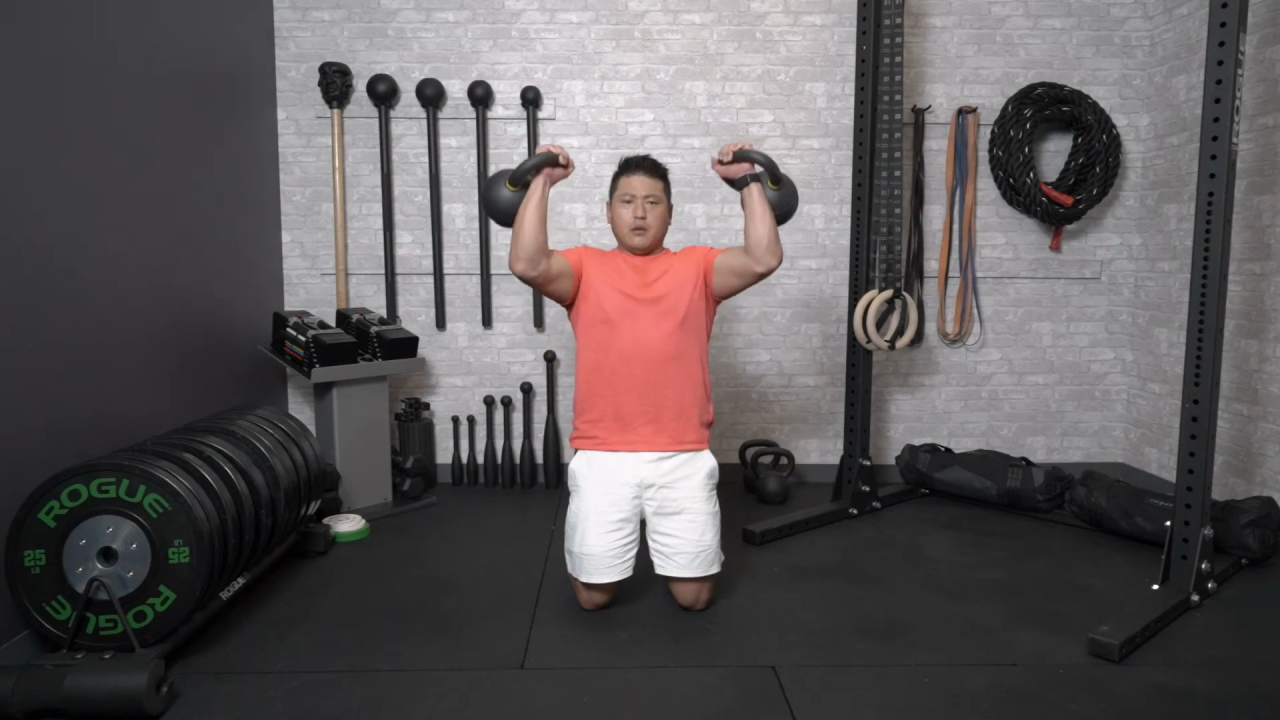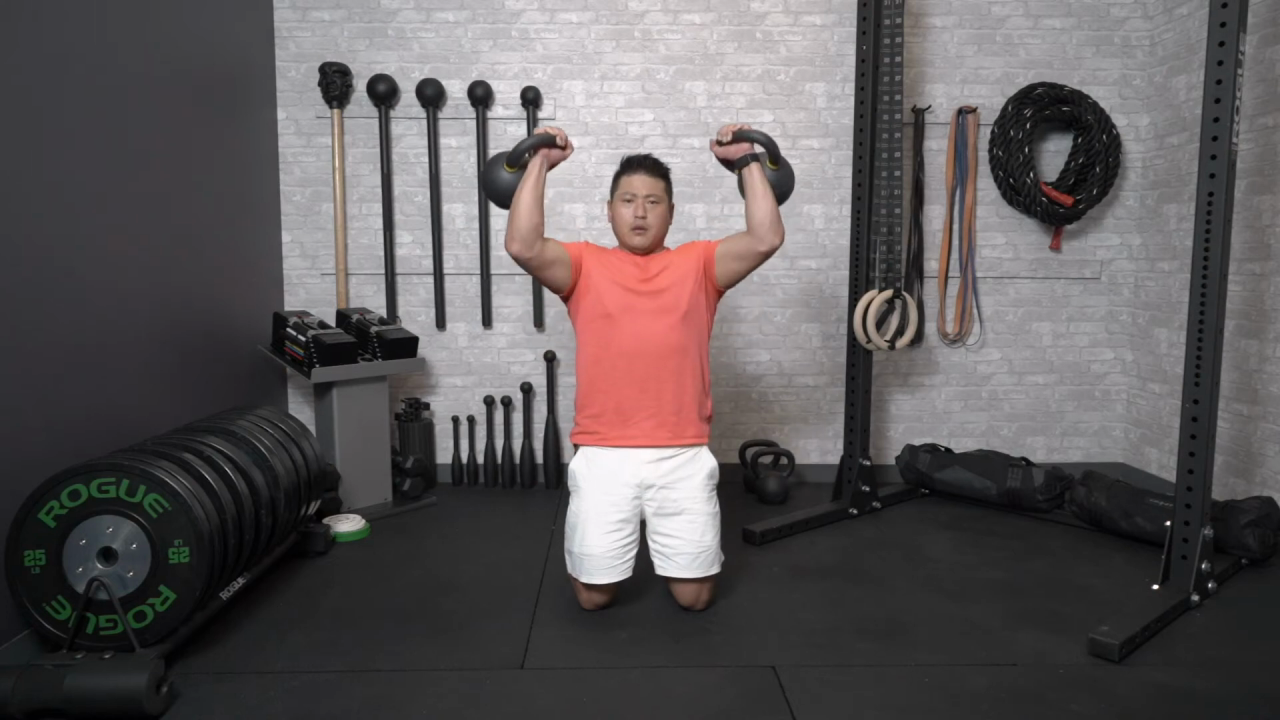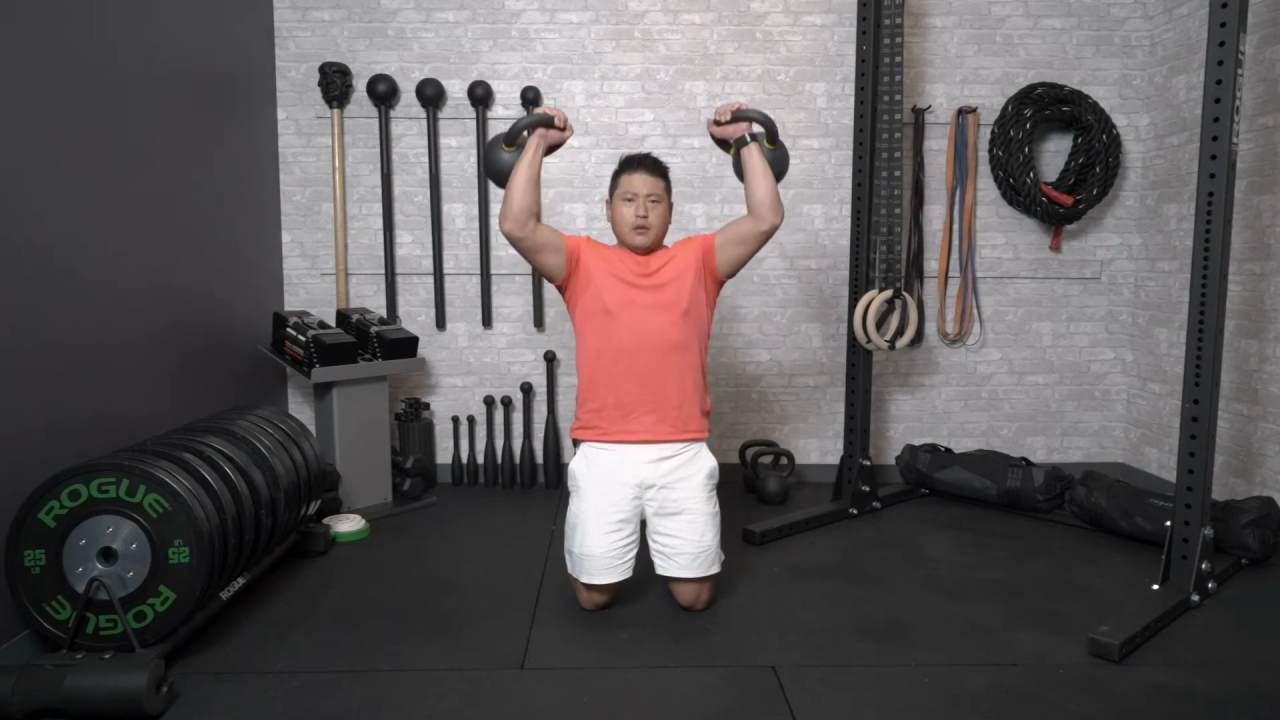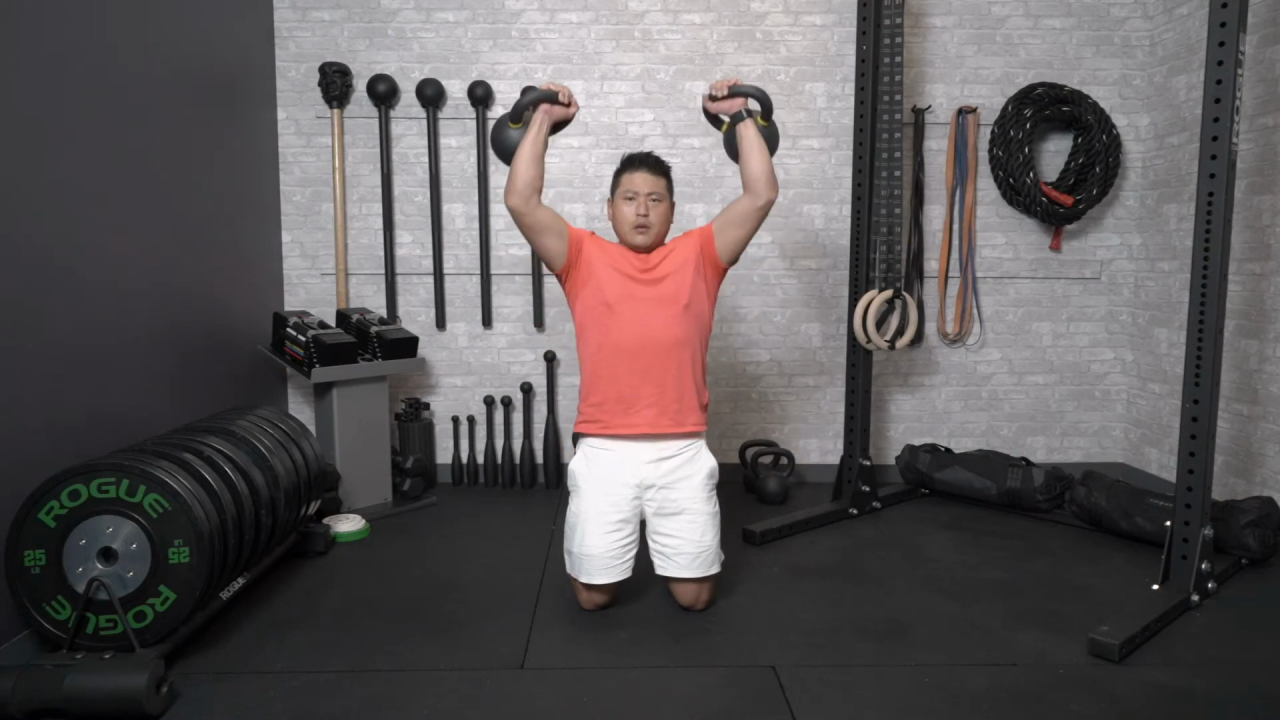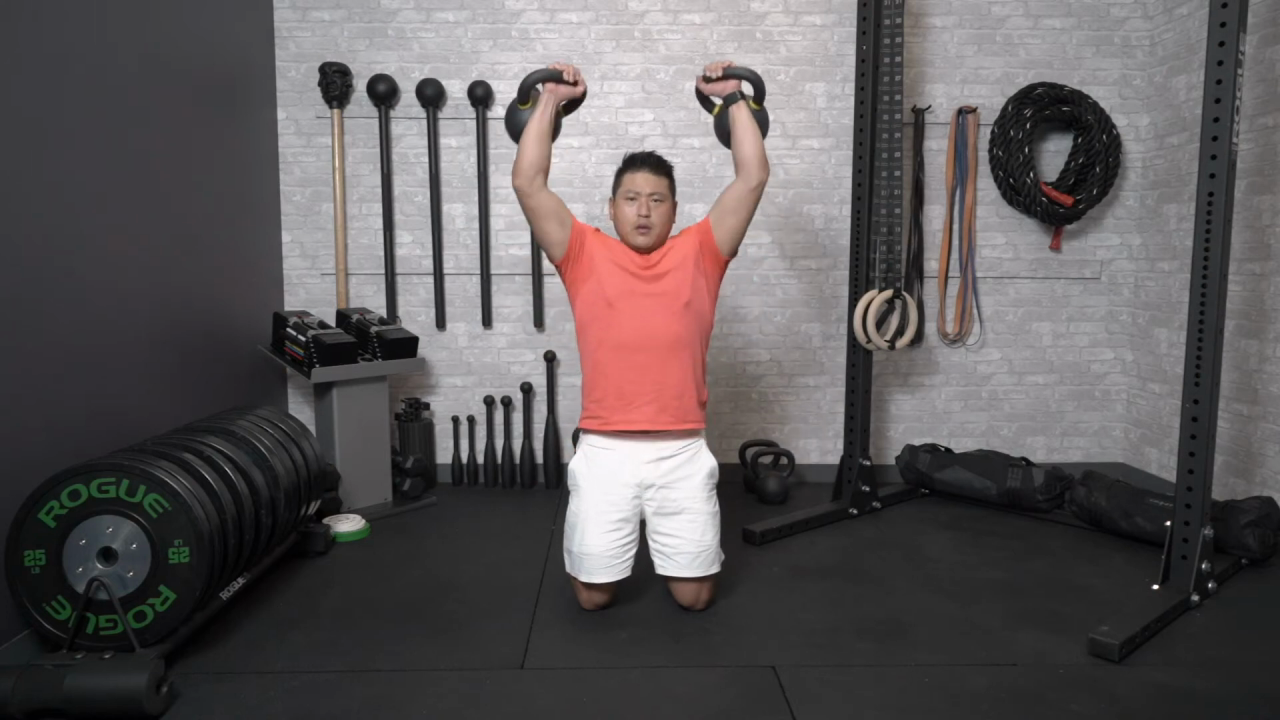
dt=0.2s
person 1, frame 1
left shoulder: (696, 267)
right shoulder: (585, 268)
left elbow: (764, 259)
right elbow: (526, 264)
left wrist: (749, 180)
right wrist: (541, 181)
left hip: (682, 457)
right hip: (603, 457)
left knee: (694, 593)
right knee: (593, 593)
left ankle: (664, 546)
right ankle: (607, 549)
person 1, frame 2
left shoulder: (697, 264)
right shoulder: (585, 266)
left elbow: (766, 239)
right elbow: (522, 245)
left wrist: (747, 161)
right wrist: (540, 162)
left hip: (682, 455)
right hip: (604, 455)
left knee: (694, 594)
right knee: (594, 593)
left ankle: (668, 549)
right ankle: (598, 550)
person 1, frame 3
left shoulder: (697, 261)
right shoulder: (584, 263)
left elbow: (767, 218)
right elbow: (516, 225)
left wrist: (744, 140)
right wrist: (537, 142)
left hip: (682, 454)
right hip: (604, 453)
left knee: (695, 593)
right knee: (594, 593)
left ankle: (668, 546)
right ankle: (595, 552)
person 1, frame 4
left shoulder: (698, 257)
right shoulder: (585, 259)
left elbow: (761, 194)
right elbow: (521, 200)
left wrist: (739, 116)
right wrist: (543, 119)
left hip: (682, 451)
right hip: (604, 451)
left knee: (695, 594)
right knee: (593, 593)
left ankle: (670, 543)
right ankle: (603, 548)
person 1, frame 5
left shoulder: (698, 254)
right shoulder: (585, 256)
left elbow: (752, 177)
right elbow: (527, 181)
left wrist: (733, 98)
right wrist: (550, 99)
left hip: (682, 450)
right hip: (605, 450)
left knee: (694, 594)
right knee: (593, 594)
left ankle: (672, 542)
right ankle: (608, 547)
